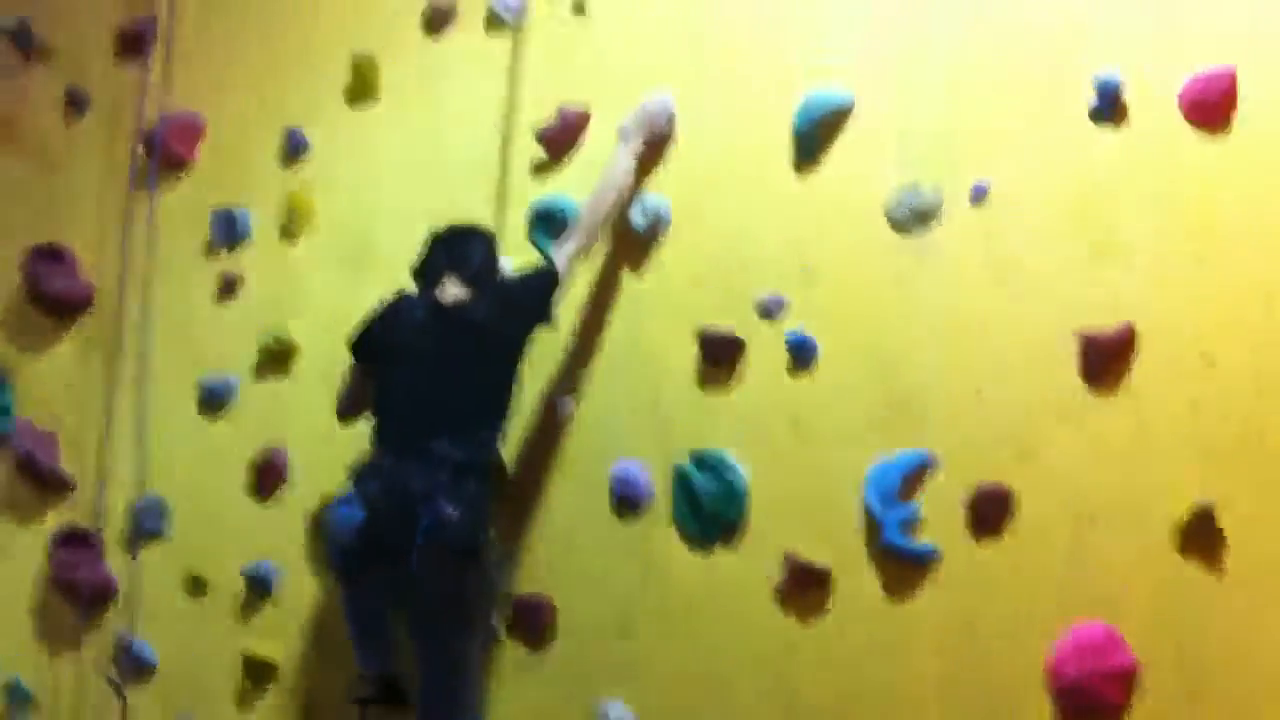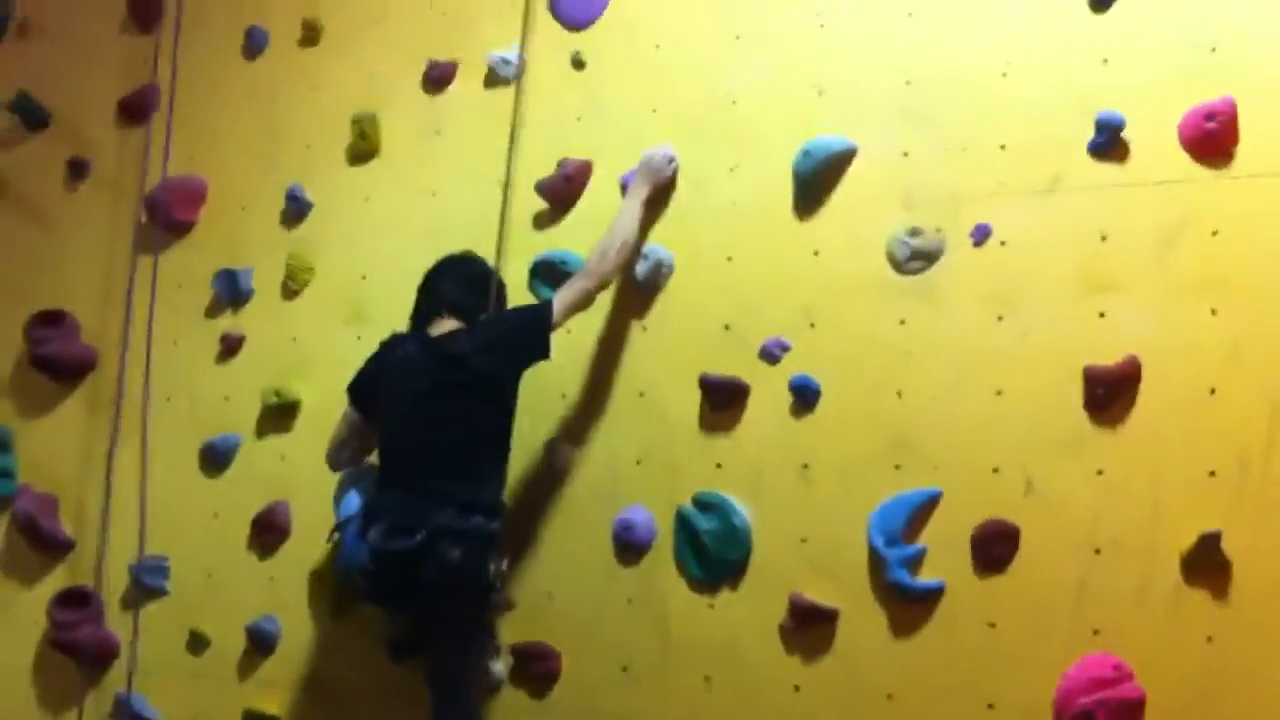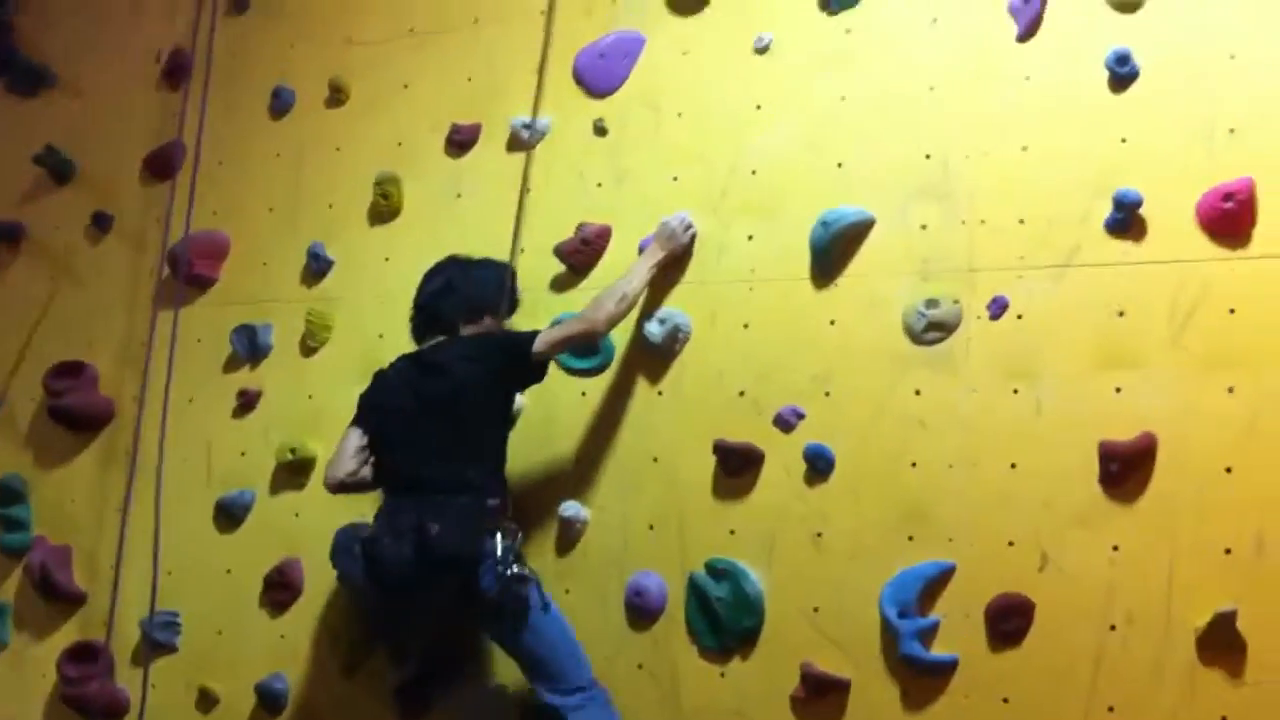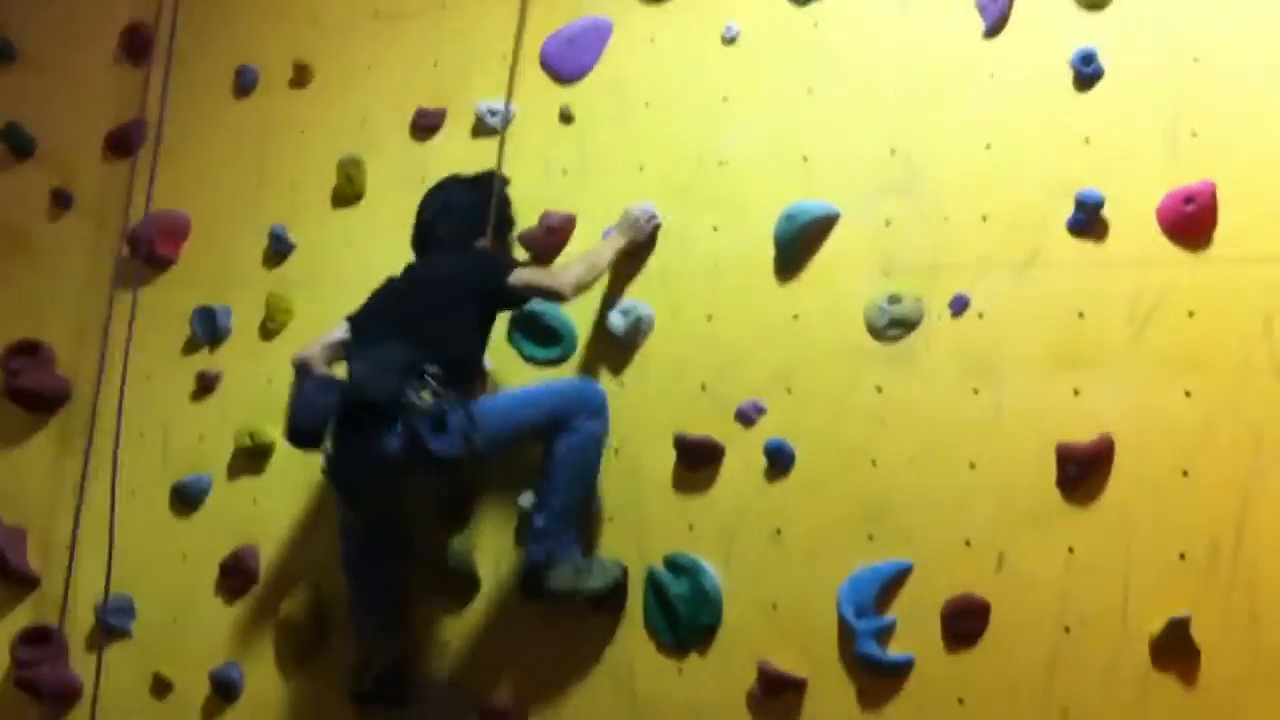
dt=0.7s
person 1, frame 1
left shoulder: (394, 321)
right shoulder: (508, 309)
left elbow: (348, 409)
right elbow: (590, 226)
right wrist: (635, 140)
left hip: (373, 523)
right hip: (450, 536)
left knee: (340, 520)
person 1, frame 2
left shoulder: (389, 359)
right shoulder: (499, 344)
left elbow: (340, 458)
right elbow: (596, 276)
right wrist: (640, 190)
left hip: (379, 557)
right hip: (459, 565)
left knee: (355, 495)
left ankle: (409, 624)
person 1, frame 3
left shoulder: (387, 383)
right shoulder: (492, 357)
left elbow: (339, 475)
right elbow: (594, 322)
right wrist: (656, 253)
left hip: (396, 565)
right hip: (477, 560)
left knee: (349, 546)
left ankle: (419, 664)
person 1, frame 4
left shoulder: (392, 292)
right shoulder: (476, 268)
left elbow: (309, 356)
right elbow: (562, 284)
right wrist: (619, 238)
left hip: (357, 442)
right hip: (417, 427)
left knee: (369, 536)
right knee: (584, 401)
right ankle: (553, 556)
